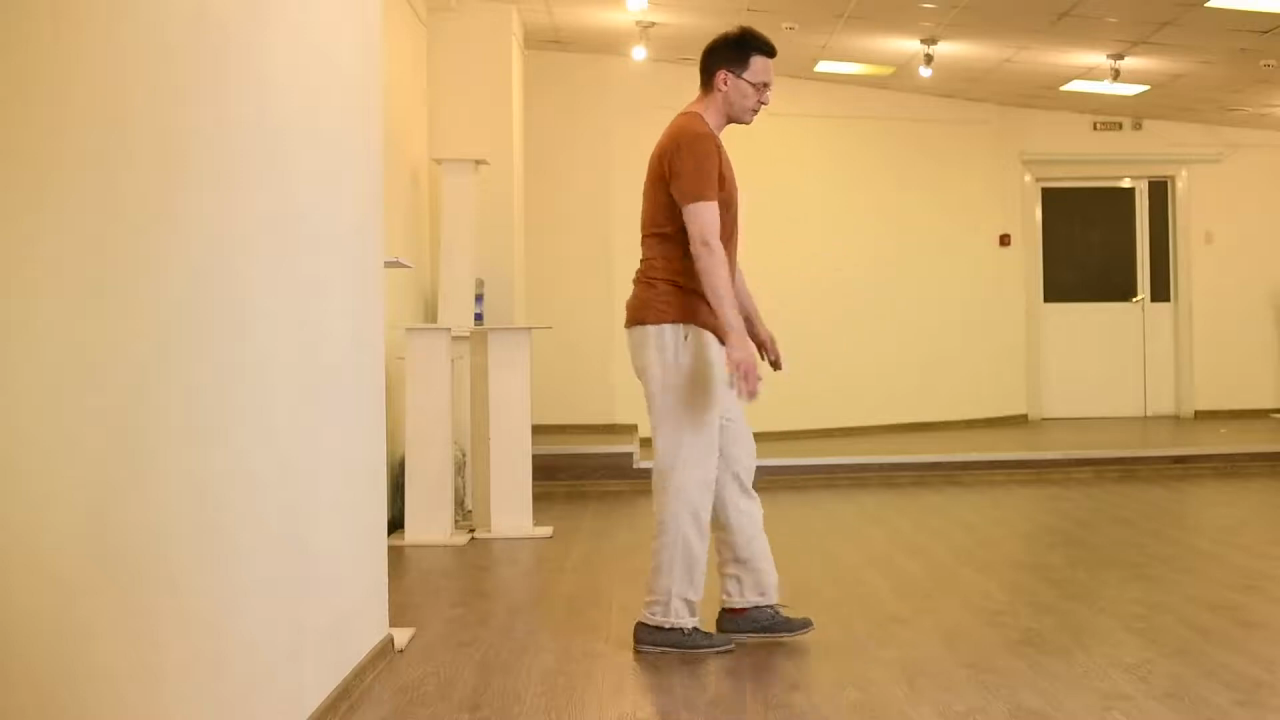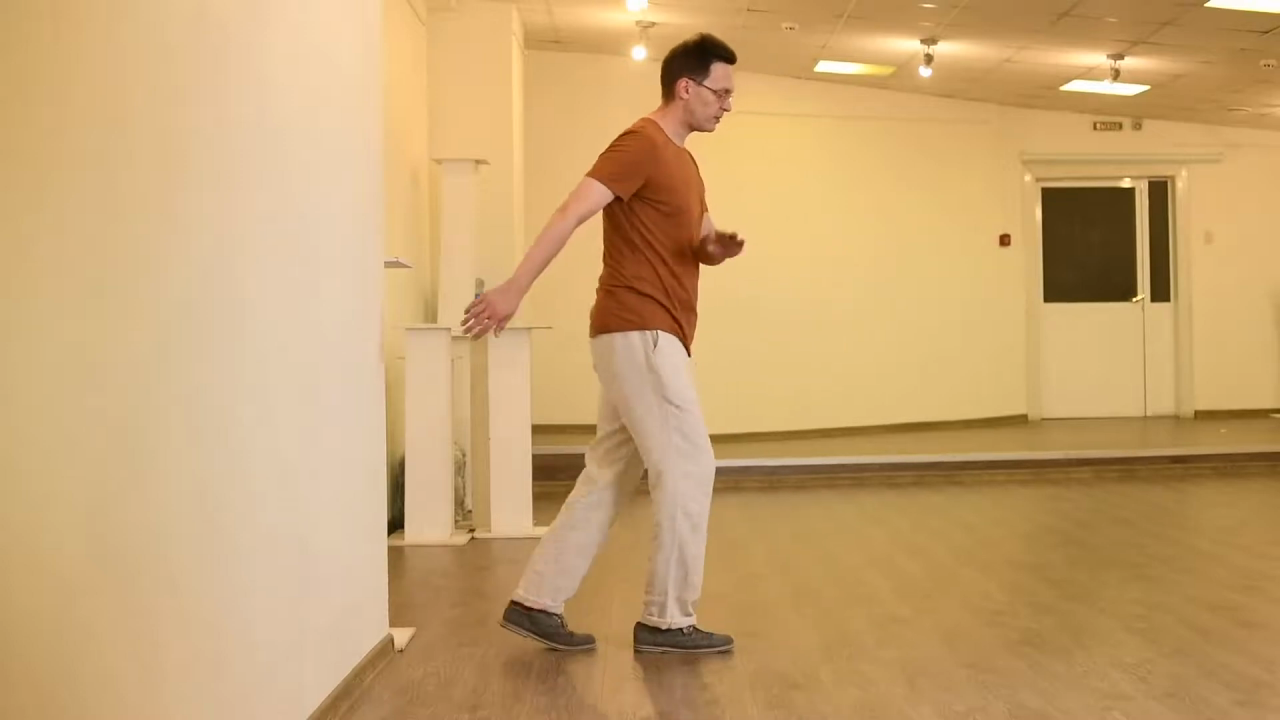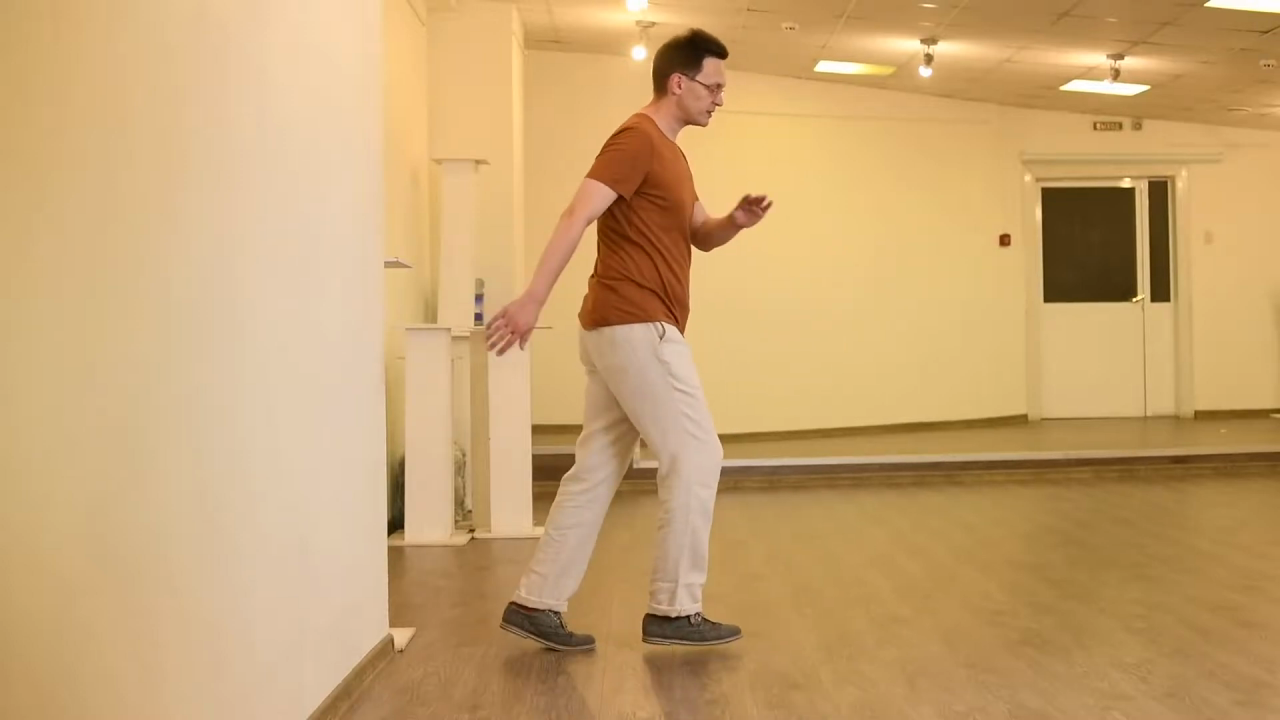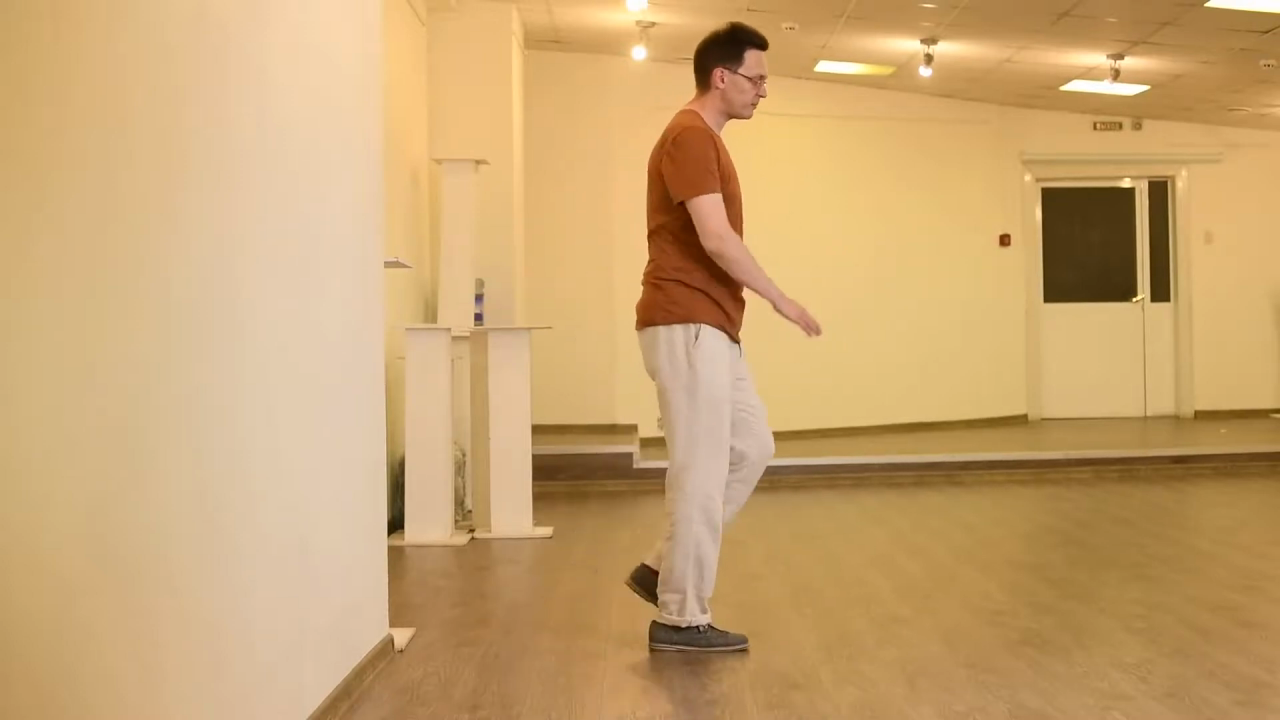
dt=0.4s
person 1, frame 1
left shoulder: (698, 139)
right shoulder: (694, 140)
left elbow: (720, 247)
right elbow: (706, 245)
left wrist: (753, 323)
right wrist: (735, 334)
left hip: (693, 332)
right hip: (676, 330)
left knee: (733, 464)
right knee: (692, 473)
left ankle: (747, 602)
right ankle: (666, 620)
person 1, frame 2
left shoulder: (682, 160)
right shoulder: (641, 144)
left elbow: (699, 244)
right elbow: (570, 214)
left wrist: (719, 244)
right wrist: (513, 288)
left hip: (649, 338)
right hip: (642, 337)
left knee: (610, 474)
right knee: (689, 469)
left ankle: (535, 603)
right ankle: (668, 620)
person 1, frame 3
left shoulder: (669, 151)
right shoulder: (635, 139)
left elbow: (700, 236)
right elbow: (577, 217)
left wrist: (738, 220)
right wrist: (533, 298)
left hip: (626, 330)
right hip: (636, 327)
left knee: (597, 469)
right knee: (695, 458)
left ankle: (536, 603)
right ankle: (673, 607)
person 1, frame 4
left shoulder: (701, 137)
right shoulder: (689, 137)
right elbow: (716, 239)
right wrist: (782, 301)
left hip: (706, 328)
right hip: (686, 328)
left knee: (752, 448)
right knee: (698, 472)
left ankle: (667, 570)
right ankle: (680, 617)
